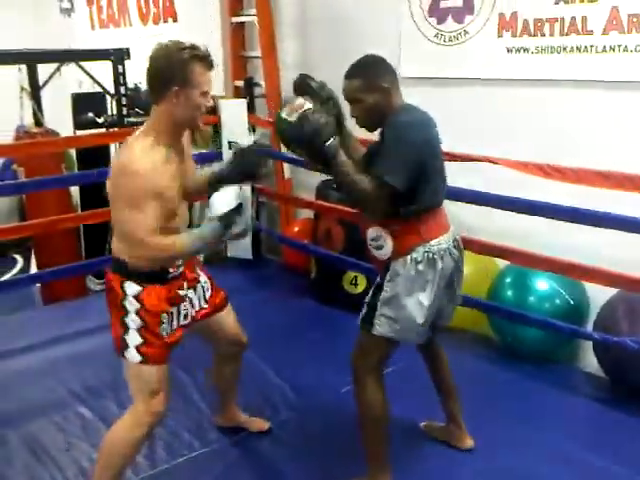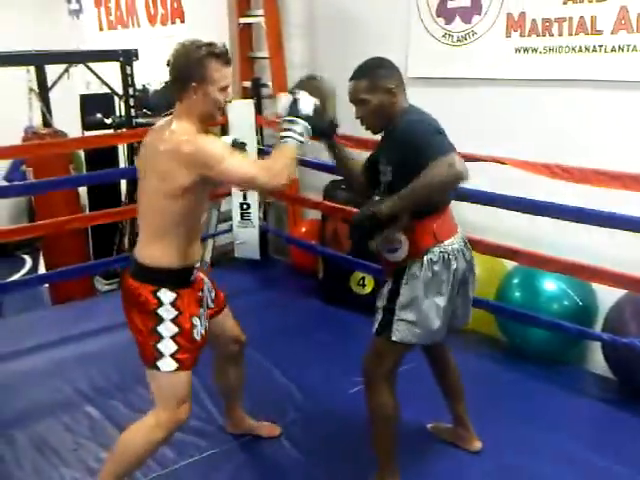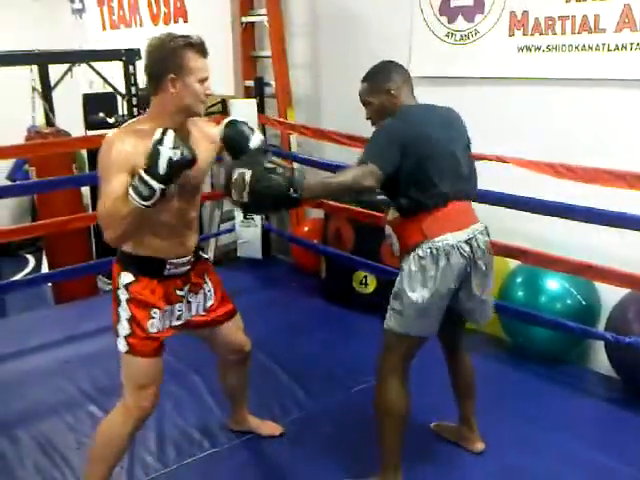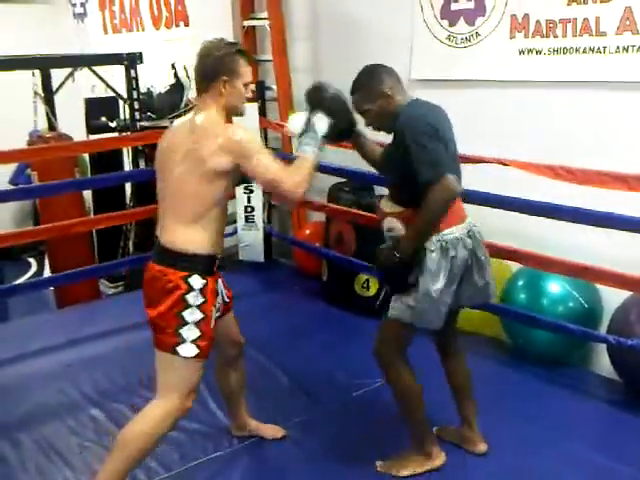
dt=0.4s
person 1, frame 1
left shoulder: (178, 135)
right shoulder: (137, 164)
right elbow: (145, 250)
left wrist: (227, 171)
right wrist: (209, 231)
left hip: (181, 274)
right hip: (142, 287)
left knee: (233, 340)
right knee: (151, 407)
left ankle: (228, 412)
person 1, frame 2
left shoulder: (164, 131)
right shoulder: (190, 146)
right elbow: (274, 178)
left wrist: (223, 156)
right wrist: (296, 123)
left hip: (185, 276)
right hip: (161, 291)
left knee: (233, 342)
right knee: (171, 413)
left ankle: (236, 418)
person 1, frame 3
left shoulder: (202, 131)
right shoulder: (121, 143)
right elbow: (111, 229)
left wrist: (242, 137)
right wrist: (153, 178)
left hip: (192, 269)
right hip: (143, 279)
left knee: (237, 348)
right knee: (139, 402)
left ankle: (240, 417)
person 1, frame 4
left shoulder: (177, 130)
right shoulder: (229, 136)
right elbow: (291, 189)
right wrist: (311, 138)
left hip: (186, 269)
right hip: (184, 278)
left knee: (232, 347)
right knee: (175, 400)
left ankle: (241, 421)
person 2, frame 1
left shoulder: (404, 130)
right shoulder: (408, 121)
left elbow: (371, 198)
right elbow: (367, 167)
left wrist: (326, 149)
right wrist: (334, 125)
left hip: (413, 261)
right hip: (436, 249)
left knee: (365, 364)
right knee: (425, 338)
right ankle: (456, 428)
person 2, frame 2
left shoulder: (413, 127)
right shoulder: (396, 133)
left elbow: (452, 170)
right elbow: (365, 184)
left wrist: (384, 210)
right wrist: (330, 139)
left hip: (425, 262)
right hip: (441, 254)
left knee: (377, 370)
right knee: (433, 343)
right ankle: (463, 430)
person 2, frame 3
left shoulder: (397, 130)
right shoulder: (449, 117)
left elbow: (365, 175)
left wrist: (292, 189)
left hip: (434, 252)
right hip: (472, 240)
left knee: (392, 364)
right knee: (452, 338)
right ankle: (468, 430)
person 2, frame 4
left shoulder: (412, 122)
right shoulder: (427, 112)
left elbow: (446, 186)
right elbow: (390, 164)
left wrist: (406, 246)
right wrist: (351, 131)
left hip: (435, 245)
right hip: (459, 238)
left knee: (389, 349)
right knee: (445, 336)
right ankle: (469, 431)
